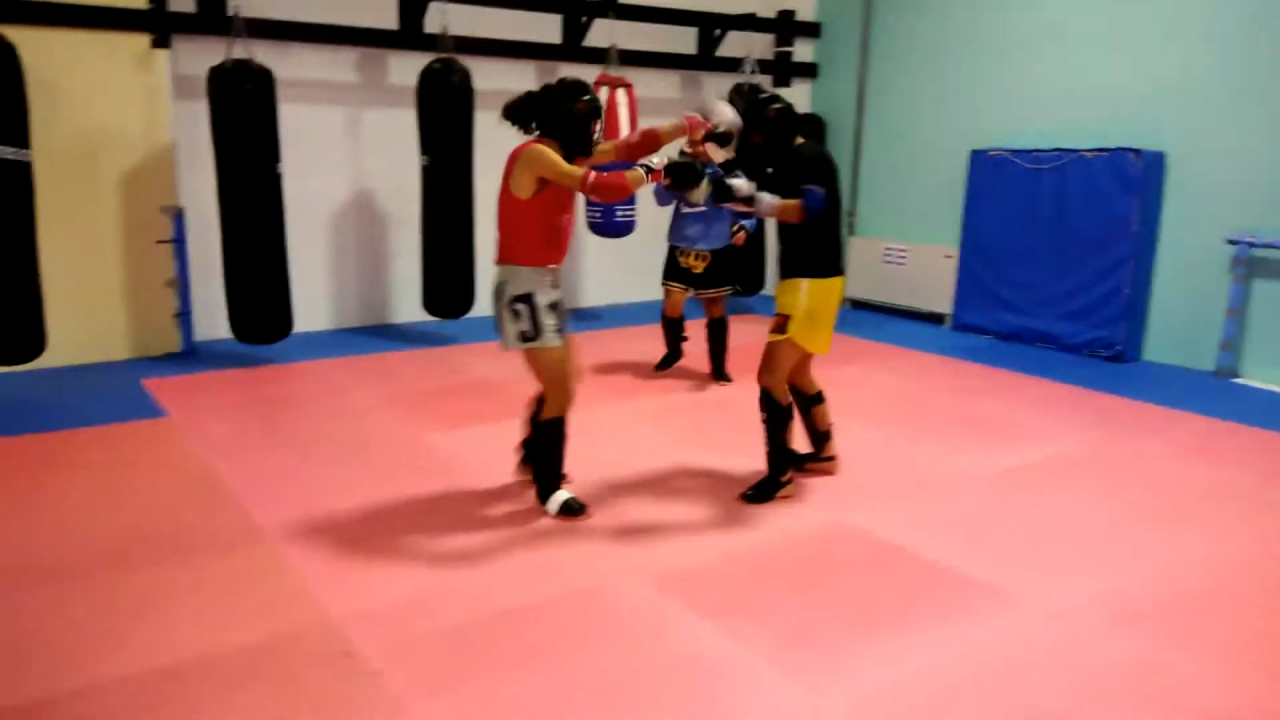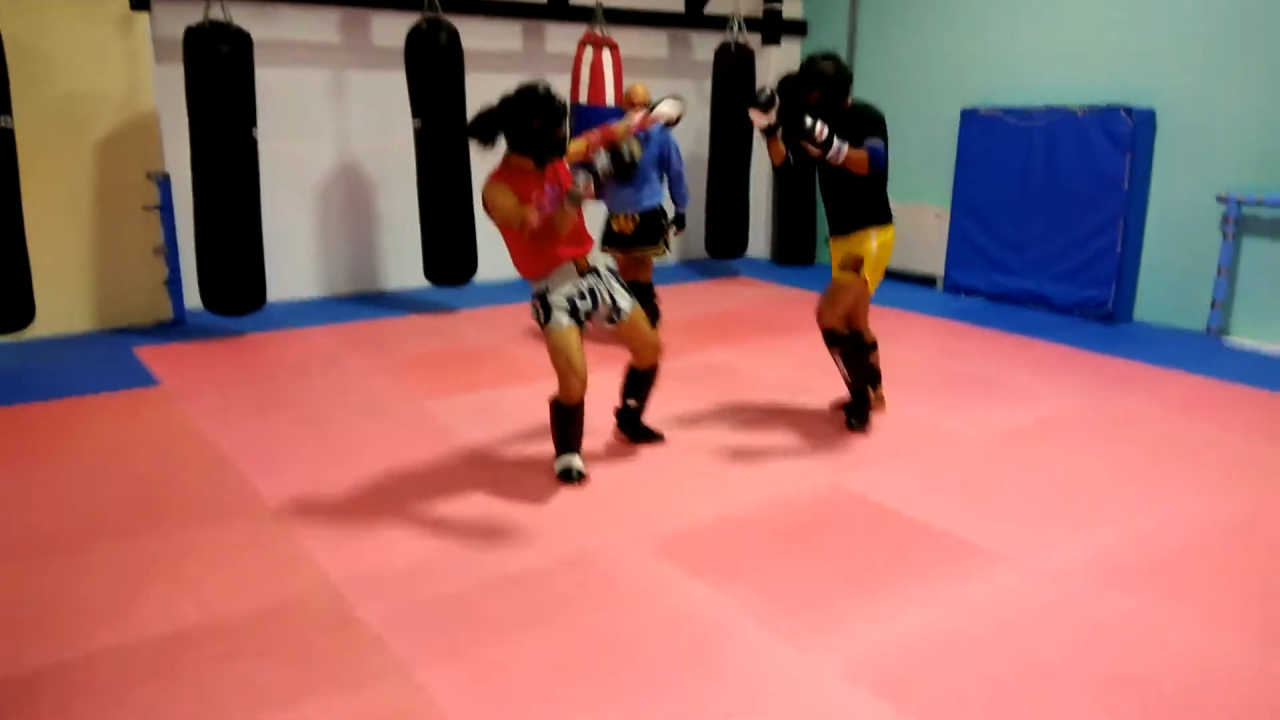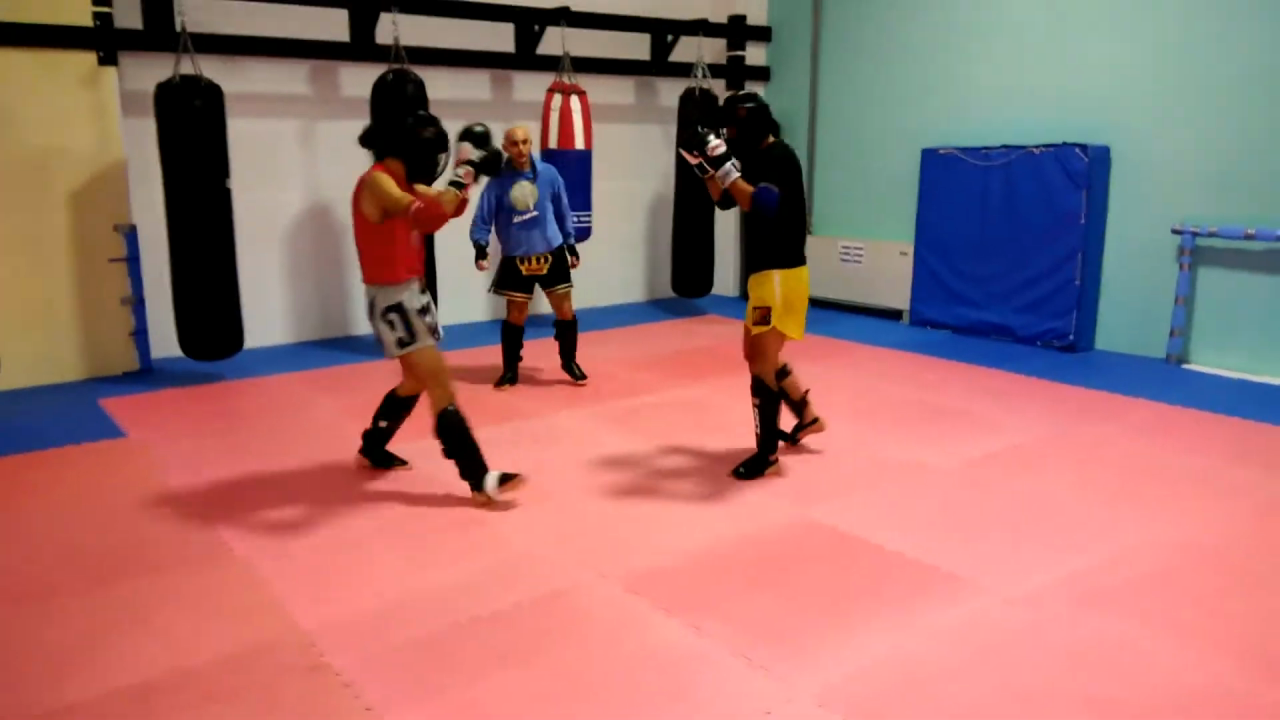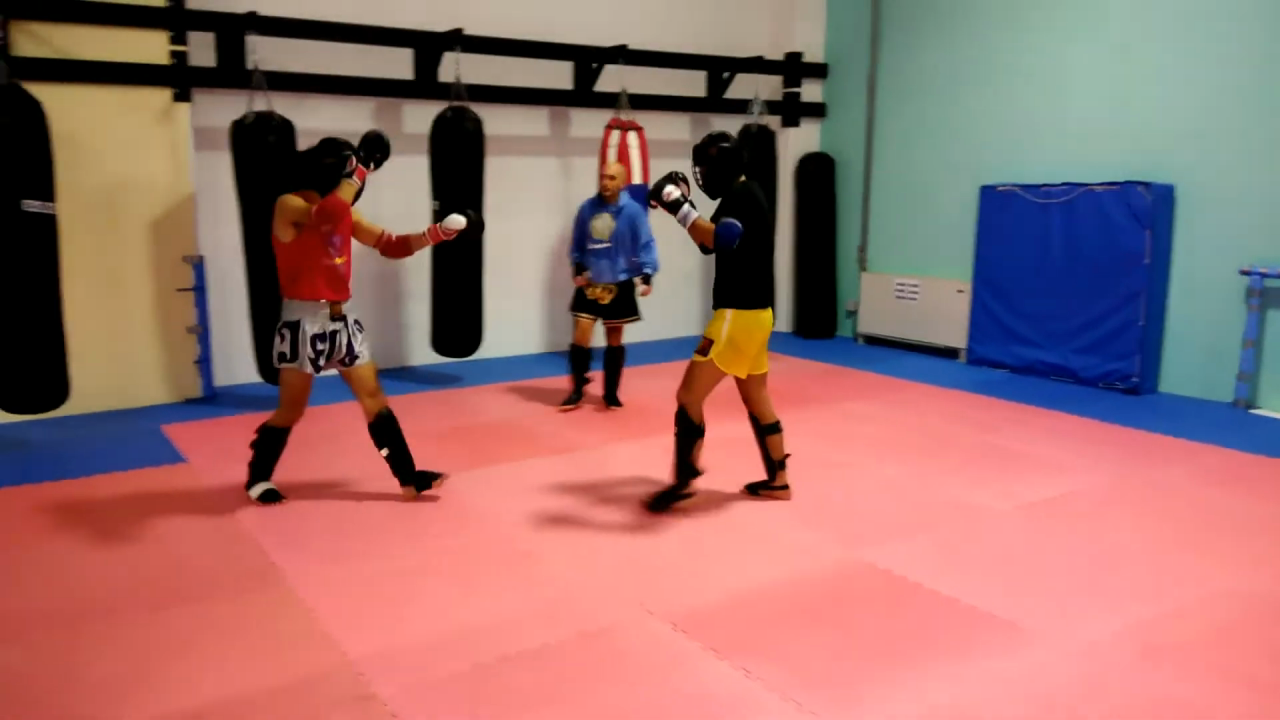
dt=0.7s
person 1, frame 1
left shoulder: (562, 155)
right shoulder: (531, 157)
left elbow: (628, 148)
right elbow: (605, 186)
left wrist: (682, 127)
right wrist: (648, 169)
left hip: (544, 282)
right hip: (525, 288)
left knee: (556, 385)
right knee: (562, 390)
left ankle: (534, 459)
right ankle: (548, 489)
person 1, frame 2
left shoulder: (551, 158)
right shoulder: (500, 189)
left elbow: (594, 140)
right elbow: (545, 238)
left wrist: (638, 121)
right wrist: (586, 184)
left hip: (592, 271)
right hip: (554, 290)
left knee: (648, 351)
right knee: (573, 379)
left ankle: (630, 422)
right ankle: (567, 454)
person 1, frame 3
left shoulder: (404, 185)
right shoulder: (376, 183)
left elbow: (449, 205)
right elbow: (431, 214)
left wrist: (467, 166)
right wrist: (465, 171)
left hip: (413, 294)
right hip: (393, 300)
left knee: (417, 381)
right knee: (441, 387)
left ankle: (373, 444)
right ankle: (480, 478)
person 1, frame 4
left shoulder: (346, 214)
right shoulder: (289, 206)
left elbow: (392, 246)
right elbow: (326, 215)
left wrist: (440, 231)
right wrist: (361, 168)
left hip: (342, 316)
right hip: (304, 318)
left knee: (373, 397)
right knee: (291, 411)
left ankle: (408, 474)
right ankle: (258, 478)
person 2, frame 1
left shoulder: (809, 159)
right shoulder: (785, 162)
left elbow: (810, 209)
left wrist: (753, 198)
left hip: (812, 283)
right hip: (801, 280)
left knee: (771, 377)
right knee: (796, 374)
left ankle: (780, 474)
right ankle: (823, 452)
person 2, frame 2
left shoulder: (866, 118)
right shoulder: (820, 123)
left elbow: (874, 164)
right elbow: (783, 162)
left wrist: (829, 146)
right wrist: (770, 128)
left hip: (870, 233)
right hip: (841, 236)
left knee: (829, 315)
right knee: (855, 321)
left ankle: (862, 392)
right ankle: (870, 391)
person 2, frame 3
left shoulder: (778, 157)
right shoulder: (758, 157)
left elbow: (761, 207)
right elbow: (724, 199)
left wrist: (724, 164)
right wrist: (705, 165)
left hip: (780, 275)
right hip: (766, 273)
left knee: (762, 364)
right knee: (757, 355)
left ankle: (766, 452)
right ankle: (807, 417)
person 2, frame 4
left shoulder: (741, 195)
right shoulder: (741, 196)
left elbow: (722, 240)
right elbow: (709, 244)
left wrist: (681, 208)
right wrist: (682, 208)
left hip: (739, 315)
right hip: (754, 313)
left knee: (689, 396)
right knee: (756, 399)
left ankle: (683, 483)
right ankle: (777, 479)
person 3, frame 1
left shoulder: (726, 171)
right shoulder: (681, 166)
right elbow: (661, 197)
left wrist: (744, 227)
right wrist: (681, 164)
left hip: (715, 252)
right hip: (681, 251)
left knee: (715, 312)
right knee: (672, 310)
left ankle: (718, 367)
right ankle: (673, 351)
person 3, frame 2
left shoulder: (660, 136)
left elbow: (676, 175)
left wrist: (681, 211)
left hip: (648, 214)
right hip: (617, 215)
left knee: (641, 272)
right knee: (627, 274)
right ankle: (650, 312)
person 3, frame 3
left shoulder: (549, 174)
right shoulder: (498, 182)
left elbow: (562, 211)
right elbow: (483, 219)
left wrist: (570, 244)
right wrist: (480, 247)
left hip: (552, 254)
right hip: (516, 259)
left knee: (565, 312)
right knee: (516, 316)
left ankle: (570, 362)
right ankle: (510, 370)
person 3, frame 4
left shoulder: (633, 211)
right shoulder: (587, 208)
left elbow: (645, 246)
right elbow: (577, 244)
left wrist: (647, 275)
right wrist: (578, 268)
left hip: (620, 285)
right hip: (590, 285)
left knee: (614, 340)
right knee: (580, 338)
left ankle: (611, 392)
right ankle: (577, 389)
